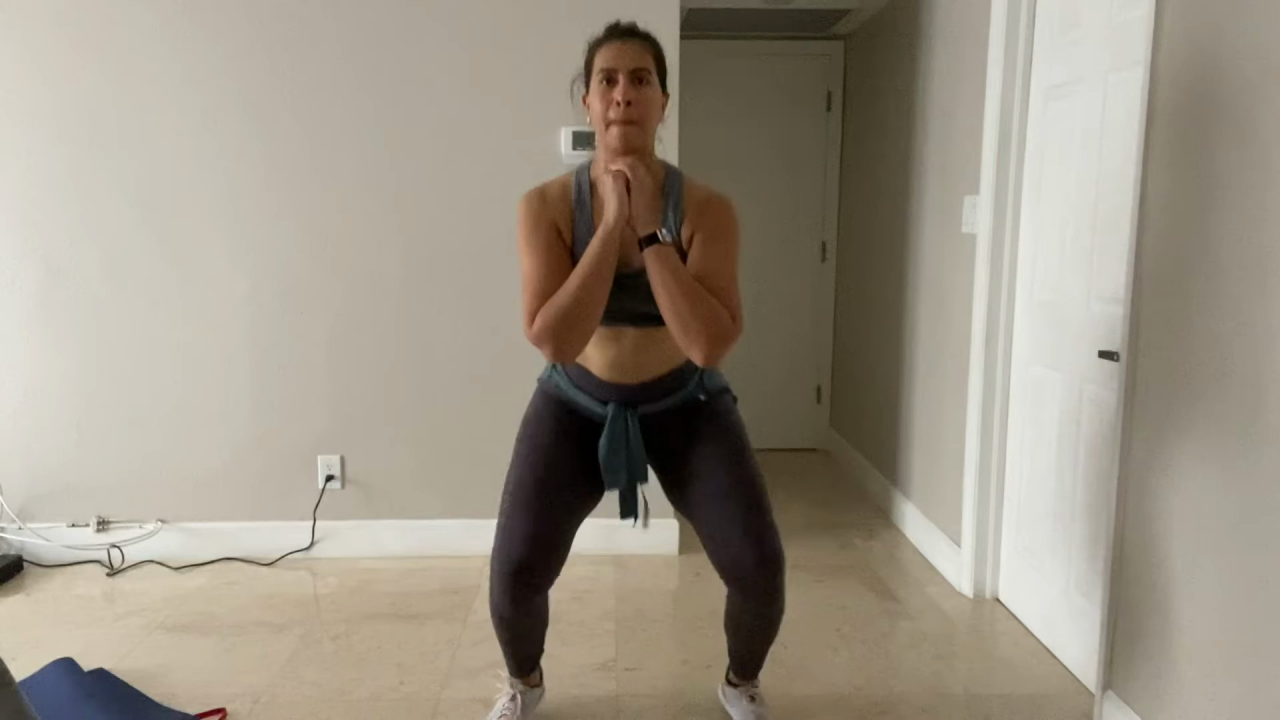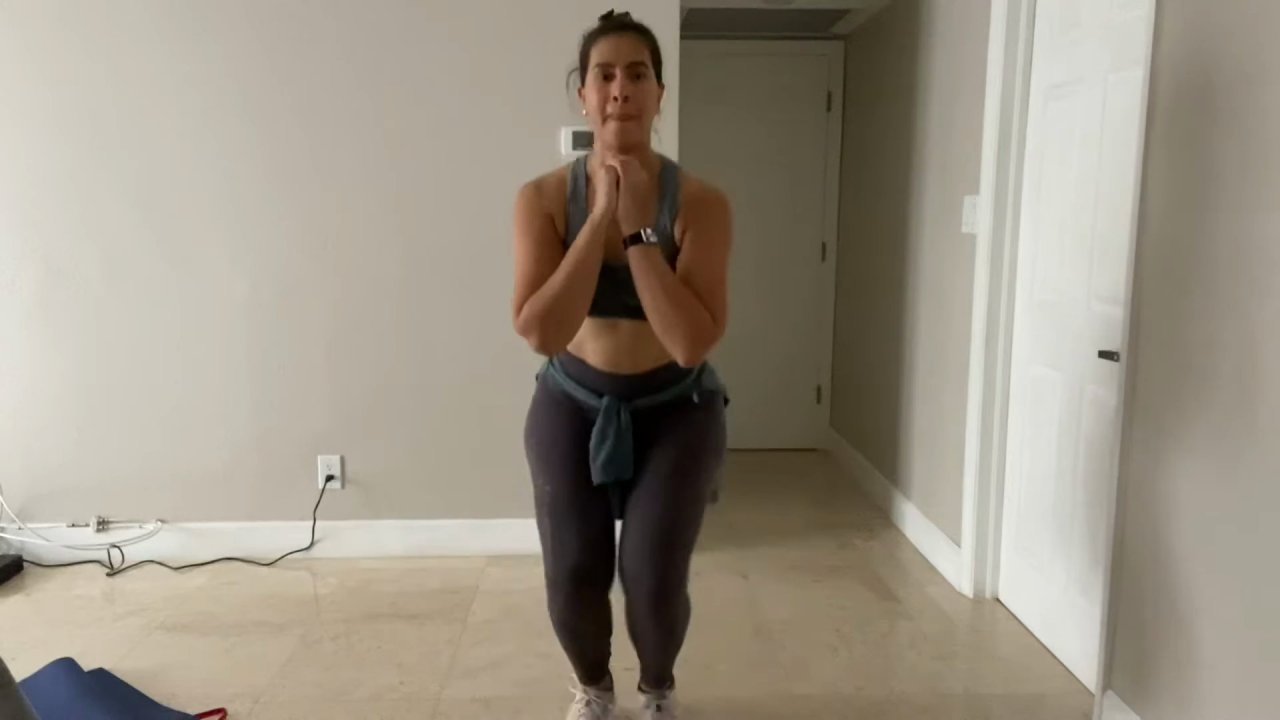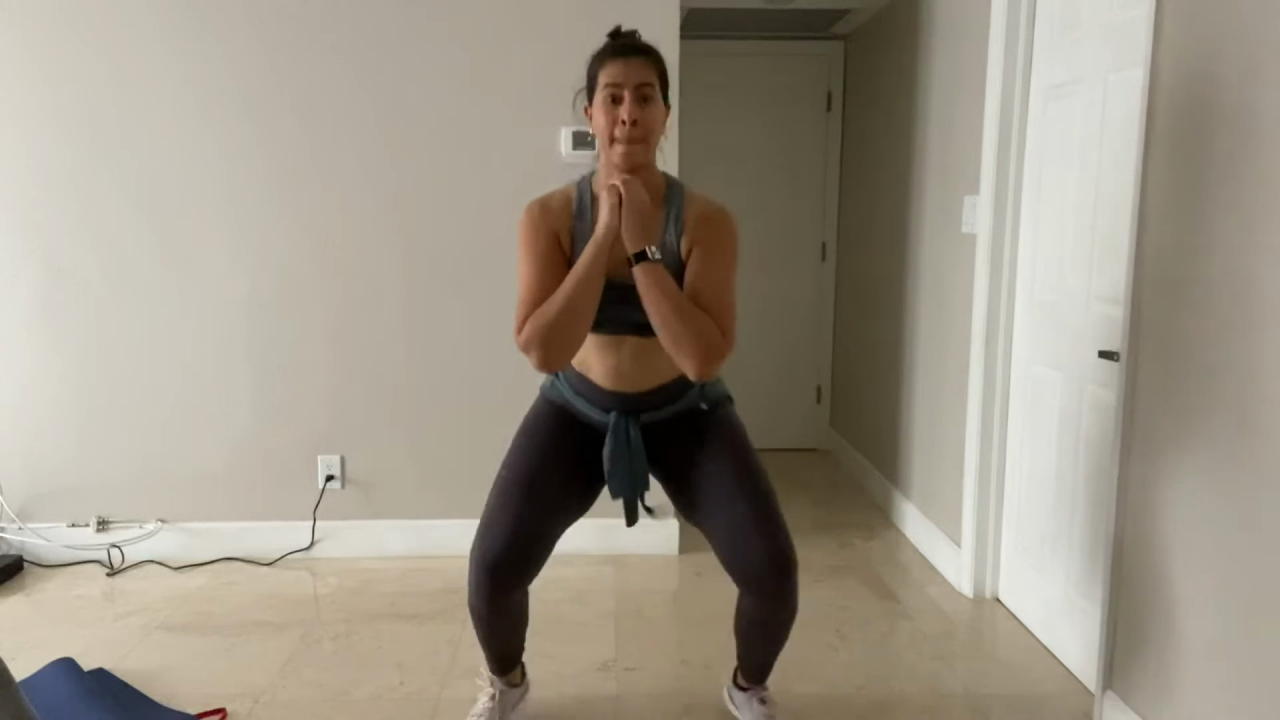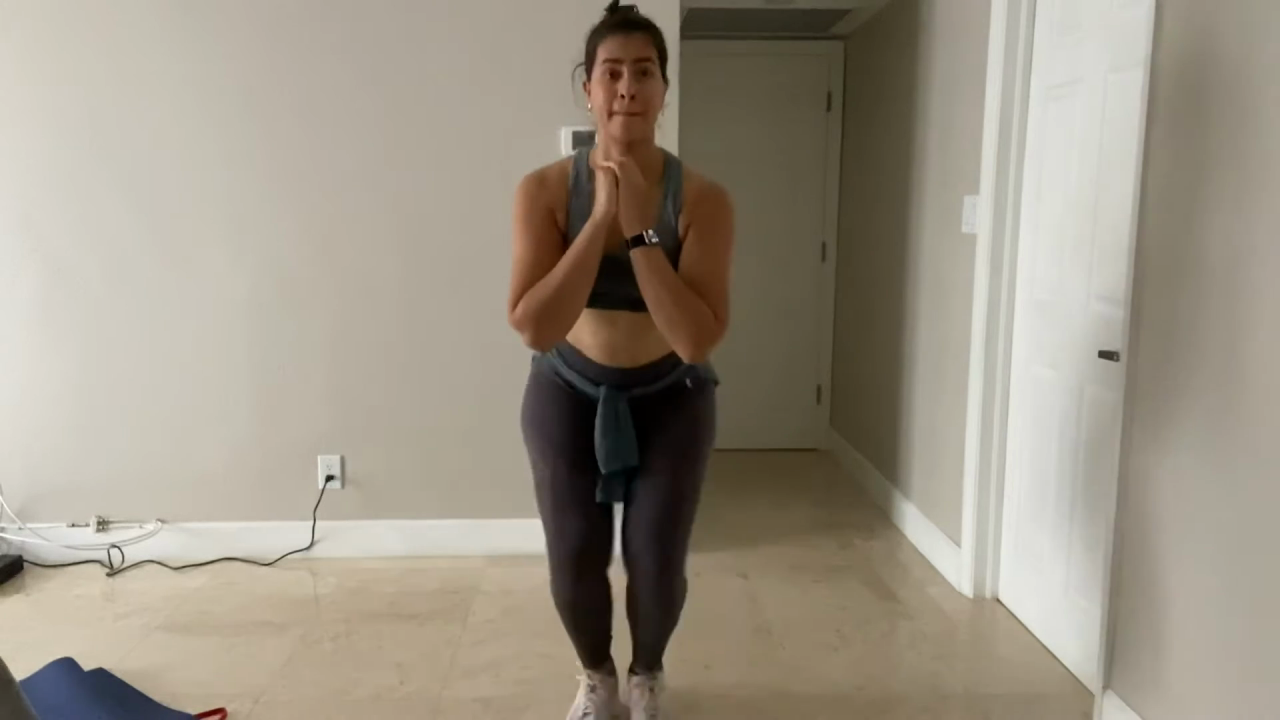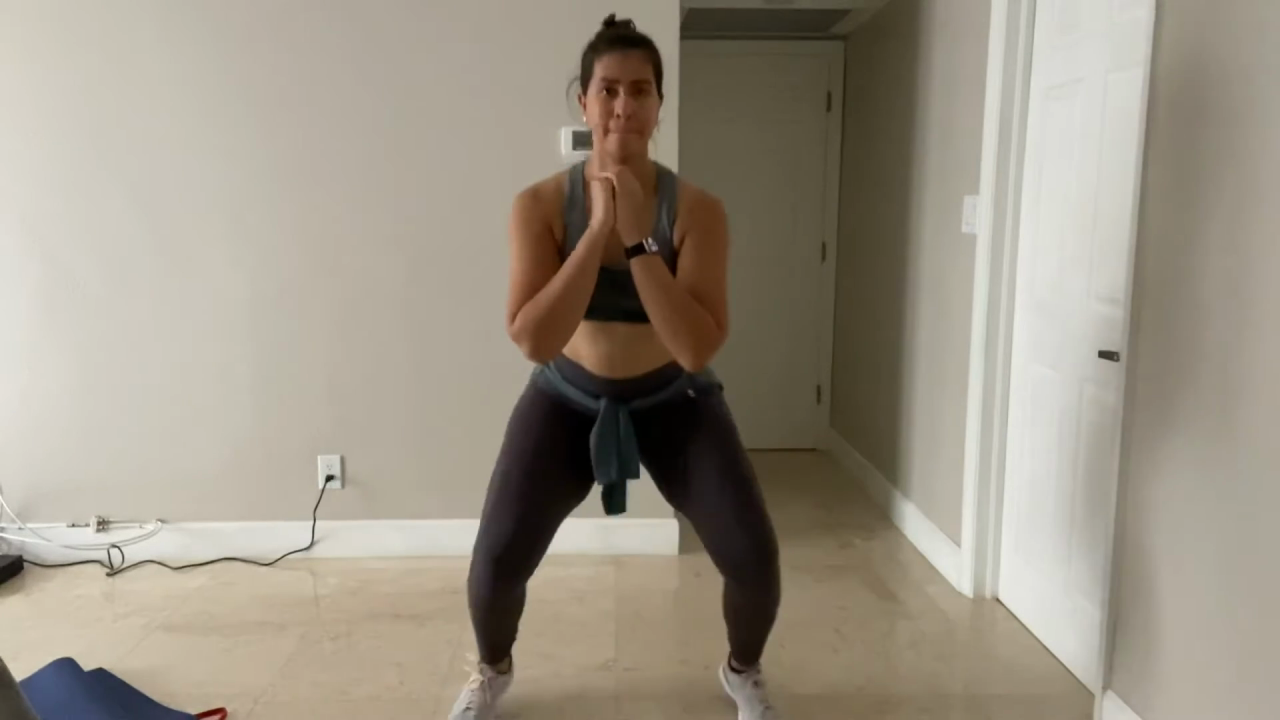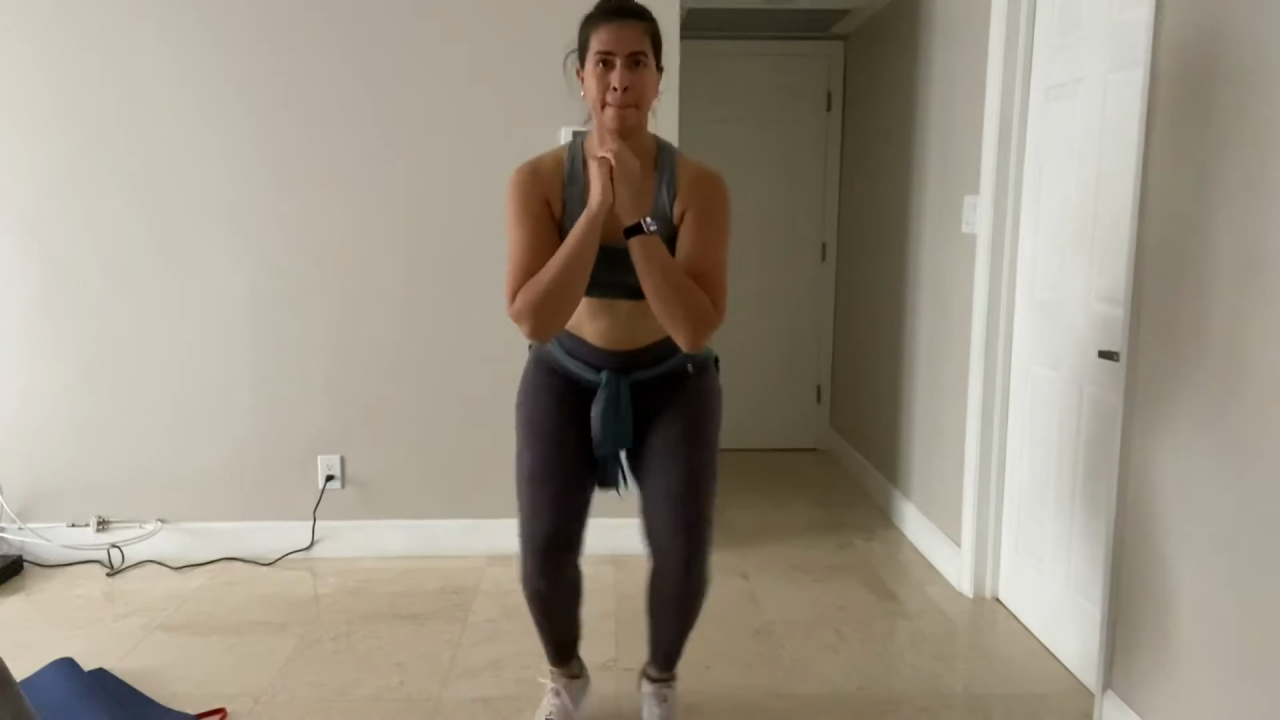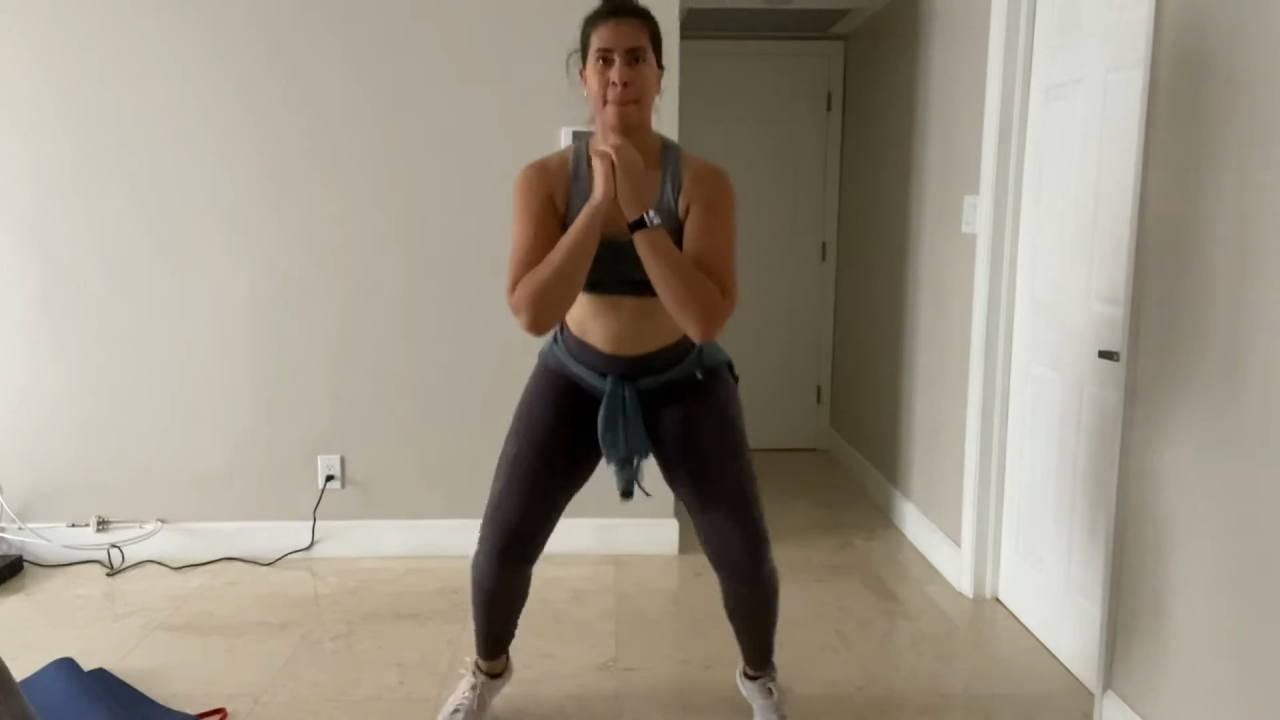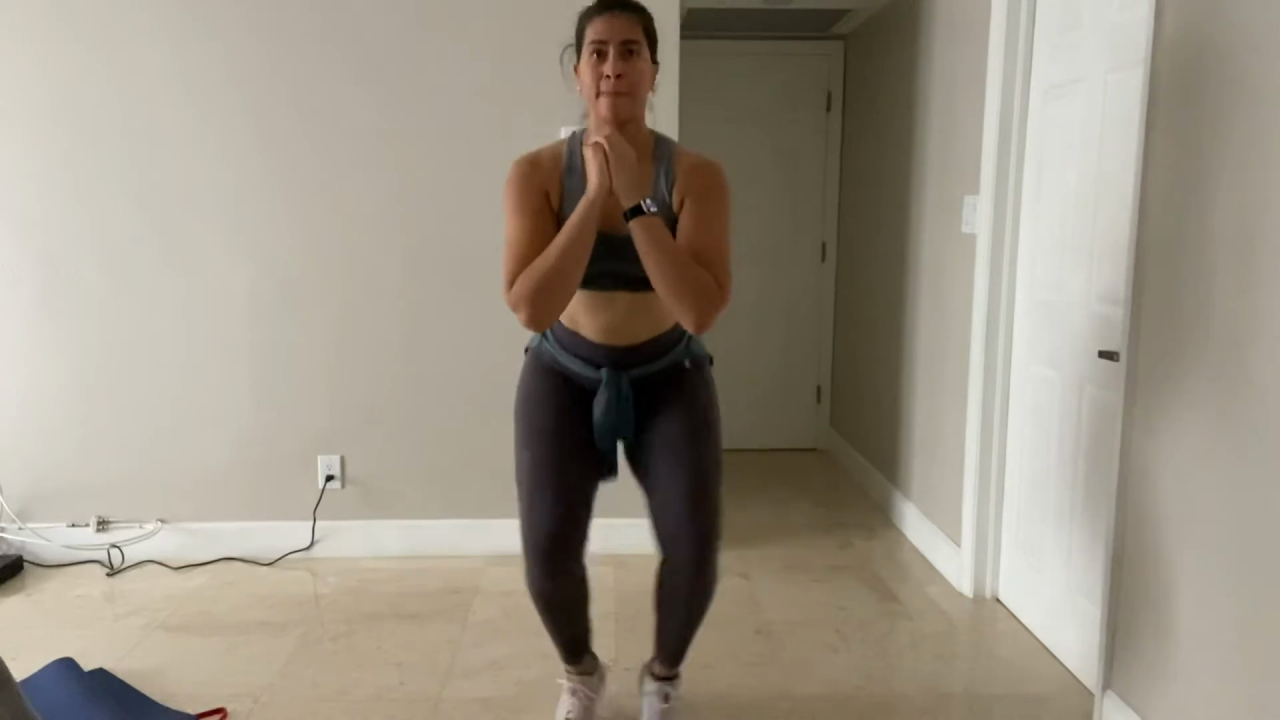
dt=0.4s
person 1, frame 1
left shoulder: (705, 207)
right shoulder: (545, 205)
left elbow: (711, 344)
right elbow: (553, 342)
left wrist: (649, 232)
right wrist: (611, 227)
left hip: (683, 407)
right hip: (575, 407)
left knee: (759, 567)
right knee: (516, 570)
person 1, frame 2
left shoulder: (700, 202)
right shoulder: (543, 197)
left elbow: (695, 341)
right elbow: (540, 334)
left wrist: (638, 230)
right wrist: (601, 218)
left hip: (675, 405)
right hip: (574, 402)
left knee: (653, 577)
right knee: (575, 578)
person 1, frame 3
left shoulder: (706, 219)
right shoulder: (548, 215)
left elbow: (704, 357)
right elbow: (540, 350)
left wrist: (642, 246)
right wrist: (603, 237)
left hip: (685, 416)
right hip: (577, 412)
left knee: (771, 570)
right knee: (494, 565)
person 1, frame 4
left shoulder: (702, 199)
right shoulder: (544, 189)
left elbow: (699, 339)
right elbow: (533, 328)
left wrist: (639, 229)
right wrist: (600, 220)
left hip: (669, 393)
right hip: (570, 388)
left knee: (656, 559)
right knee: (576, 553)
person 1, frame 5
left shoulder: (697, 210)
right shoulder: (540, 205)
left elbow: (699, 348)
right elbow: (533, 341)
left wrist: (638, 239)
right wrist: (599, 231)
left hip: (673, 403)
right hip: (567, 401)
left knee: (753, 556)
right knee: (498, 558)
person 1, frame 6
left shoulder: (698, 185)
right shoulder: (538, 180)
left elbow: (696, 329)
right elbow: (531, 322)
left wrist: (637, 220)
right wrist: (597, 212)
left hip: (668, 378)
right hip: (567, 376)
left knee: (681, 549)
right knee: (546, 548)
person 1, frame 7
left shoulder: (703, 180)
right shoulder: (544, 178)
left elbow: (707, 320)
right elbow: (532, 315)
left wrist: (639, 212)
right wrist: (599, 205)
left hip: (681, 384)
right hip: (574, 380)
left knee: (744, 554)
right knee: (503, 545)
person 1, frame 8
left shoulder: (696, 175)
right shoulder: (537, 173)
left elbow: (702, 311)
right elbow: (530, 308)
left wrist: (636, 203)
right wrist: (596, 197)
left hip: (666, 376)
right hip: (565, 376)
left knee: (693, 546)
right knee: (549, 546)
